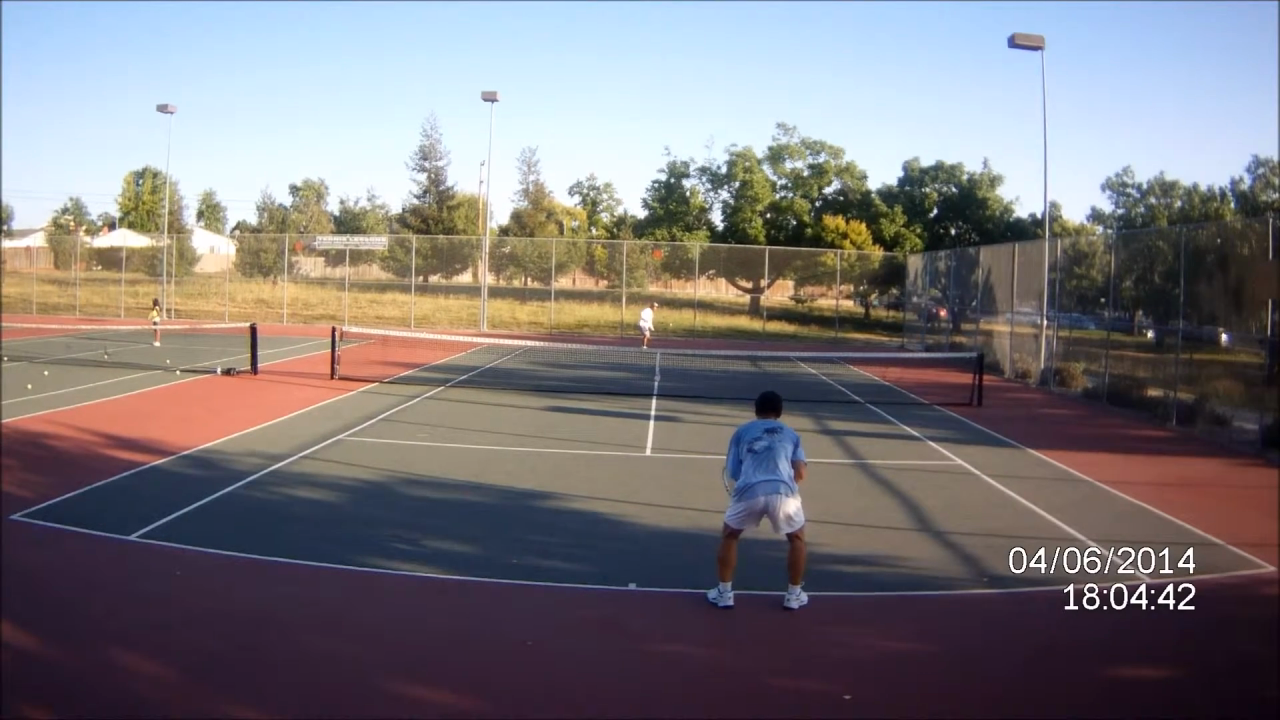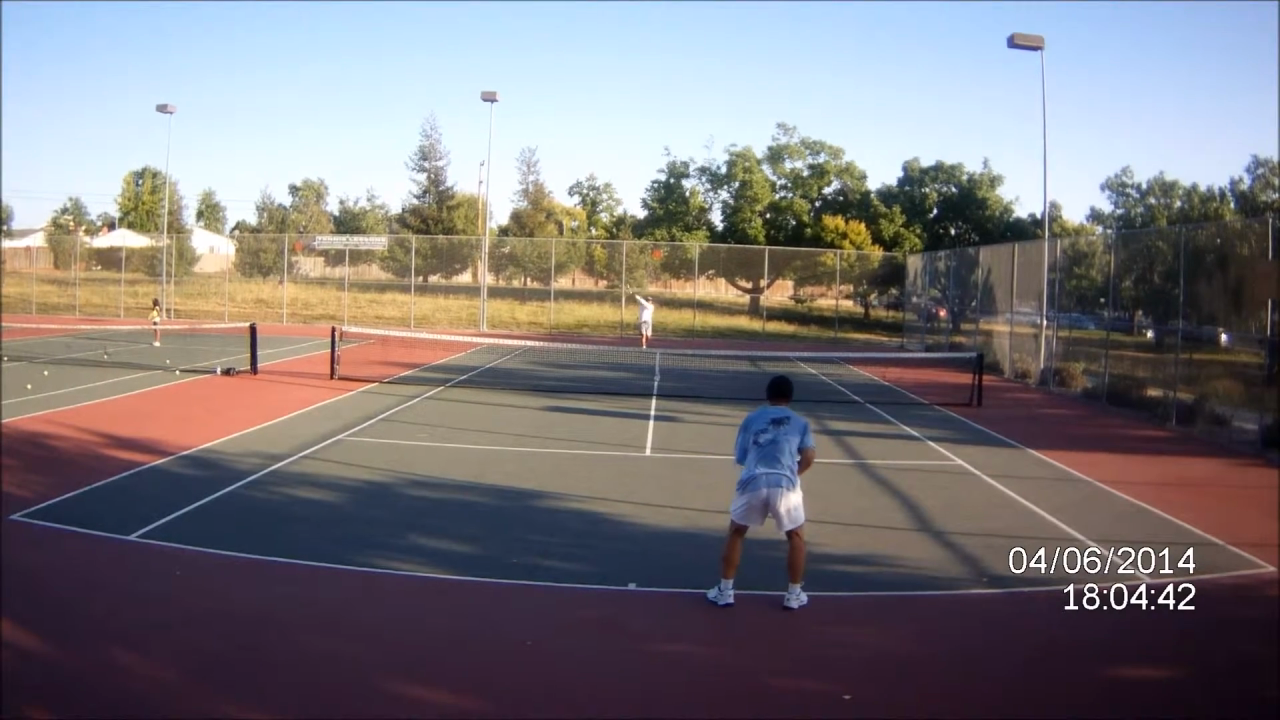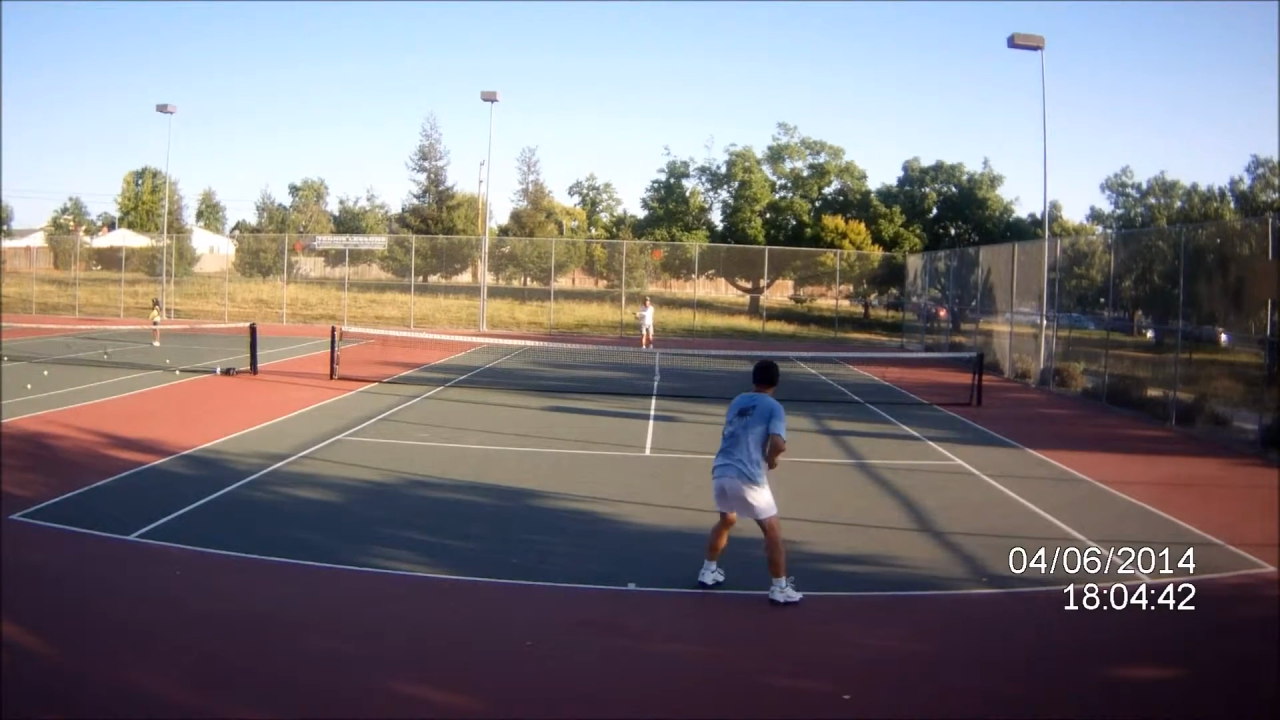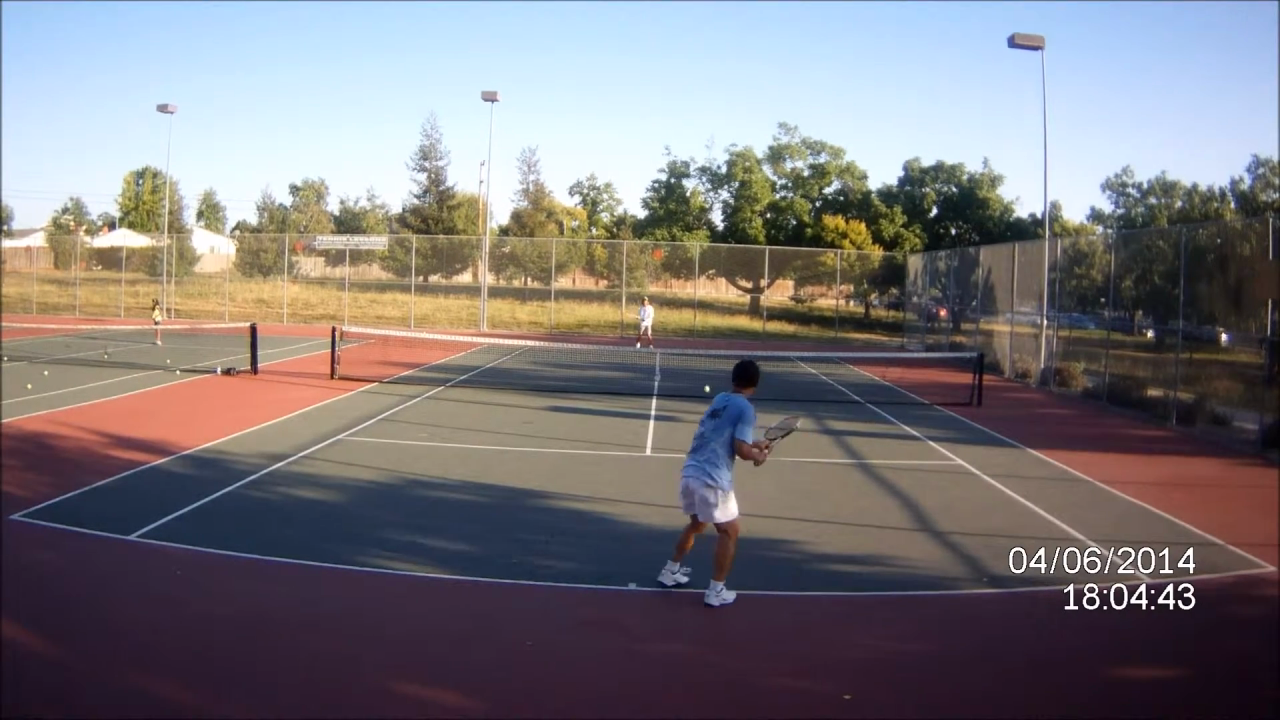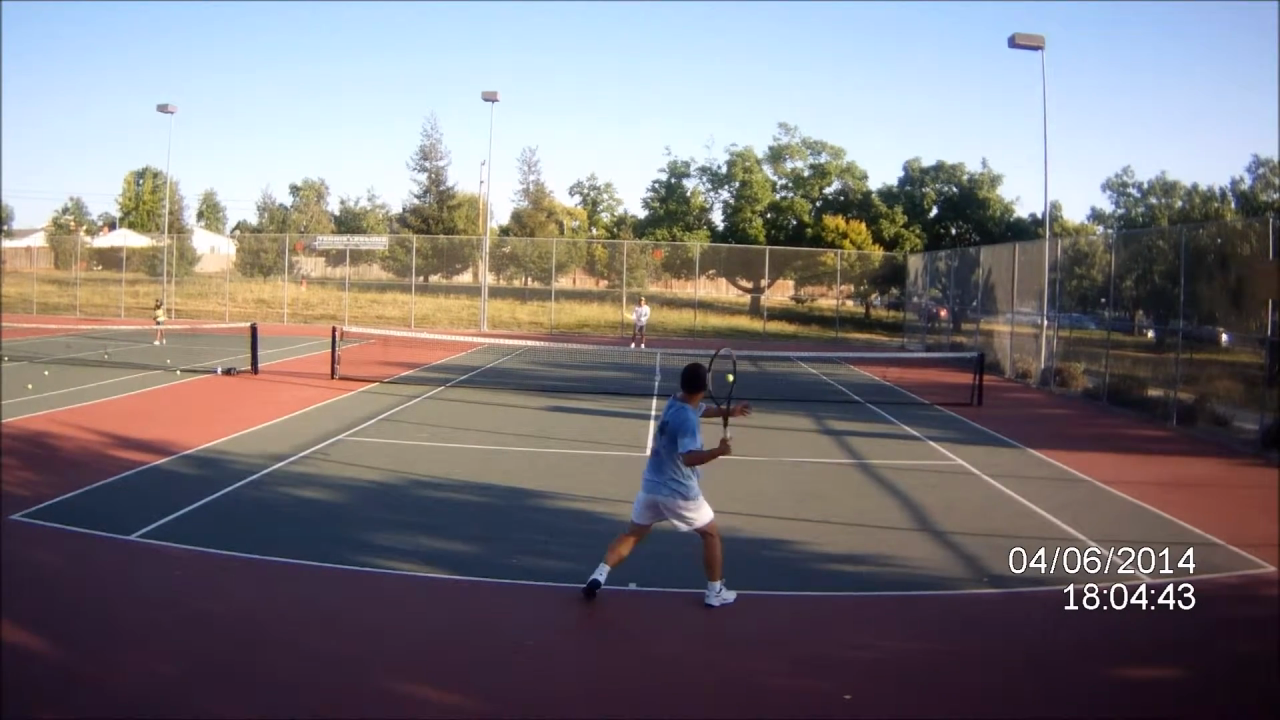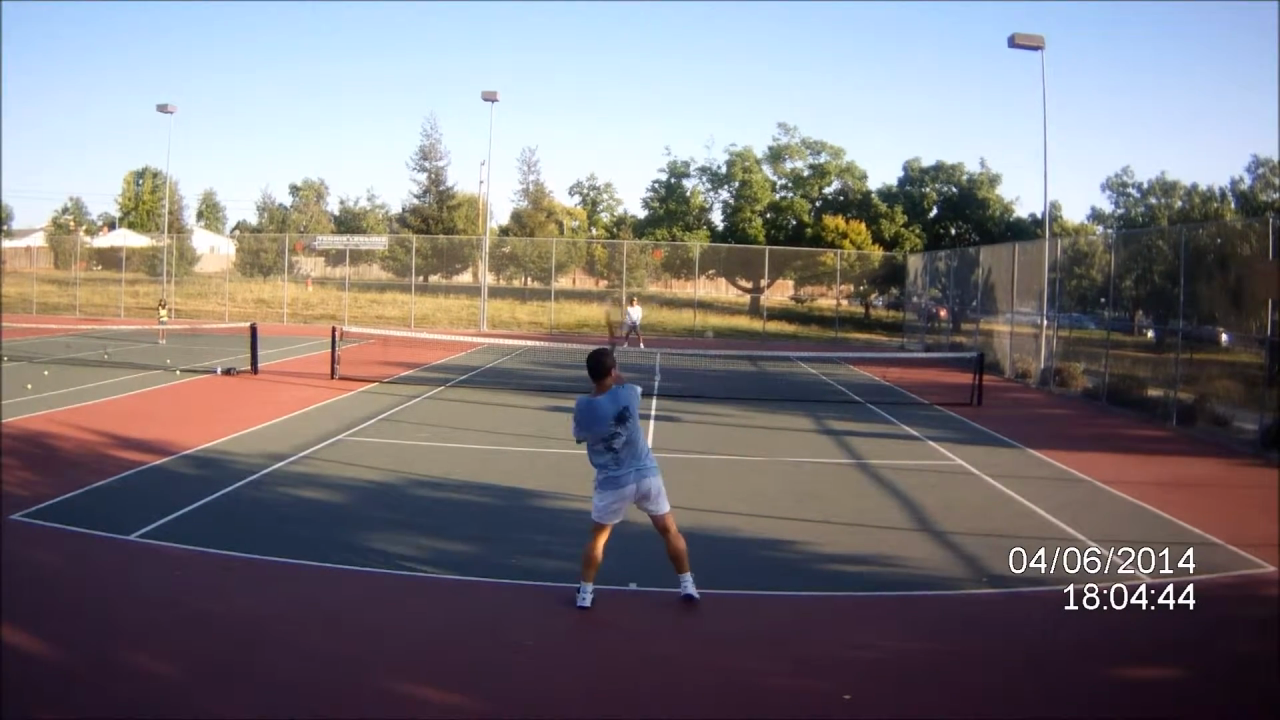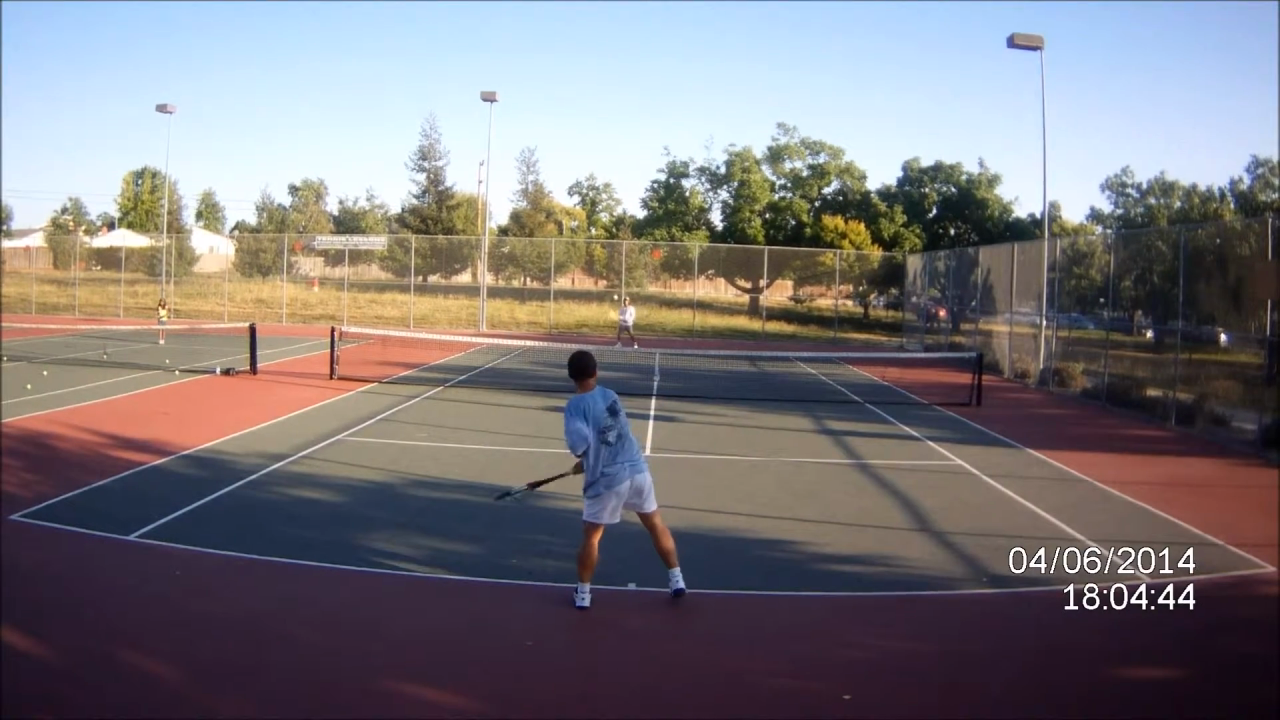
dt=0.4s
person 1, frame 1
left shoulder: (742, 432)
right shoulder: (791, 434)
left elbow: (733, 473)
right elbow: (800, 472)
left hip: (749, 491)
right hip: (782, 492)
left knee: (729, 536)
right knee: (797, 539)
left ankle: (724, 592)
right ankle: (794, 594)
person 1, frame 2
left shoulder: (751, 418)
right shoulder: (800, 422)
left elbow: (740, 458)
right elbow: (809, 457)
left hip: (752, 483)
right hip: (785, 486)
left knee: (735, 535)
right knee: (796, 538)
left ankle: (725, 592)
right ankle: (794, 594)
person 1, frame 3
left shoulder: (736, 401)
right shoulder: (774, 407)
right elbow: (777, 444)
right wrist: (771, 460)
left hip: (721, 473)
right hip: (747, 478)
left knee: (726, 521)
right knee: (772, 531)
left ankle: (708, 572)
right ankle: (780, 588)
person 1, frame 4
left shoulder: (720, 400)
right shoulder: (746, 408)
right elbow: (742, 449)
left wrist: (754, 445)
right wrist: (758, 456)
left hip: (690, 473)
right hip: (712, 479)
left knee: (696, 525)
right knee: (728, 533)
left ankle: (670, 572)
right ankle: (715, 591)
person 1, frame 5
left shoulder: (675, 402)
right shoulder: (690, 421)
left elbow: (702, 410)
right elbow: (689, 458)
left wrist: (729, 411)
right wrist: (718, 452)
left hip: (651, 487)
right hip: (679, 492)
left knee: (632, 534)
right knee: (711, 534)
left ankle: (599, 576)
right ankle: (715, 591)
person 1, frame 6
left shoulder: (583, 406)
right shoulder: (628, 393)
left elbow: (580, 437)
right wrist: (620, 382)
left hip: (613, 483)
right hip: (646, 475)
left knee: (598, 537)
right knee: (669, 531)
left ankle: (585, 593)
right ankle: (687, 584)
person 1, frame 7
left shoulder: (575, 405)
right shoulder: (610, 396)
left elbow: (578, 446)
left wrist: (586, 458)
left hip: (607, 480)
right hip: (637, 470)
left knee: (591, 537)
right knee: (656, 526)
left ankle: (583, 593)
right ankle: (676, 580)
